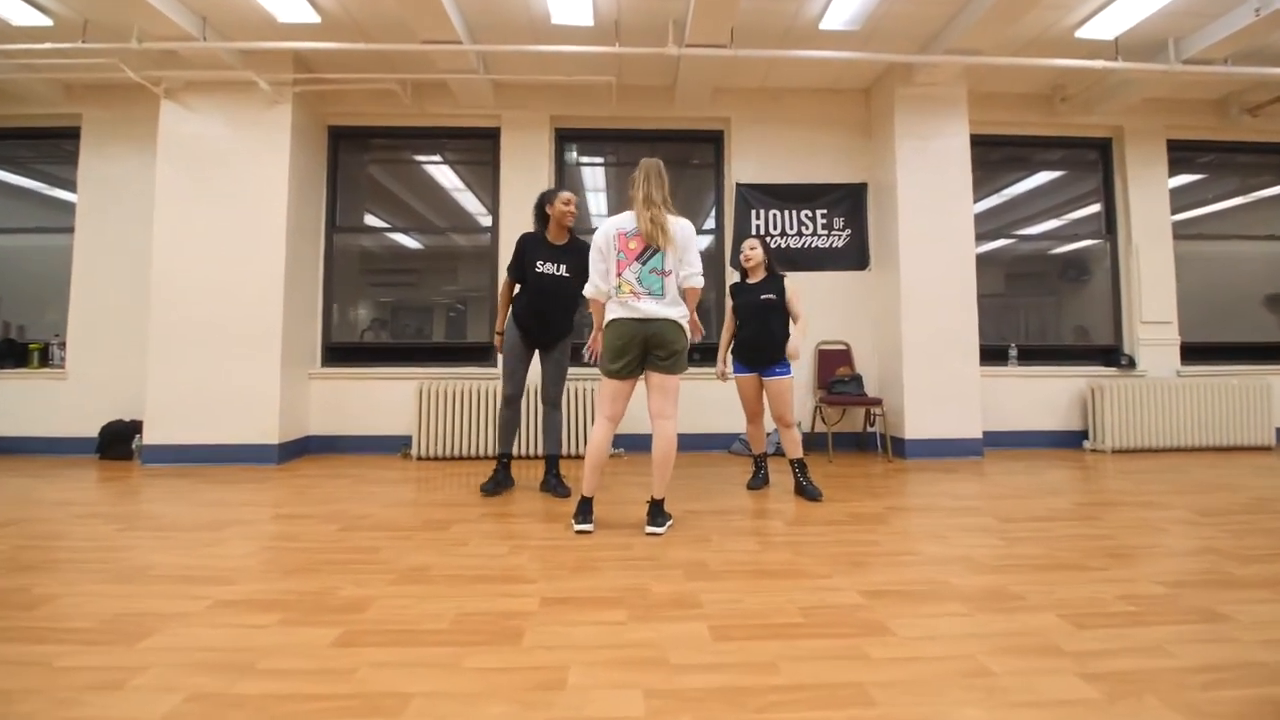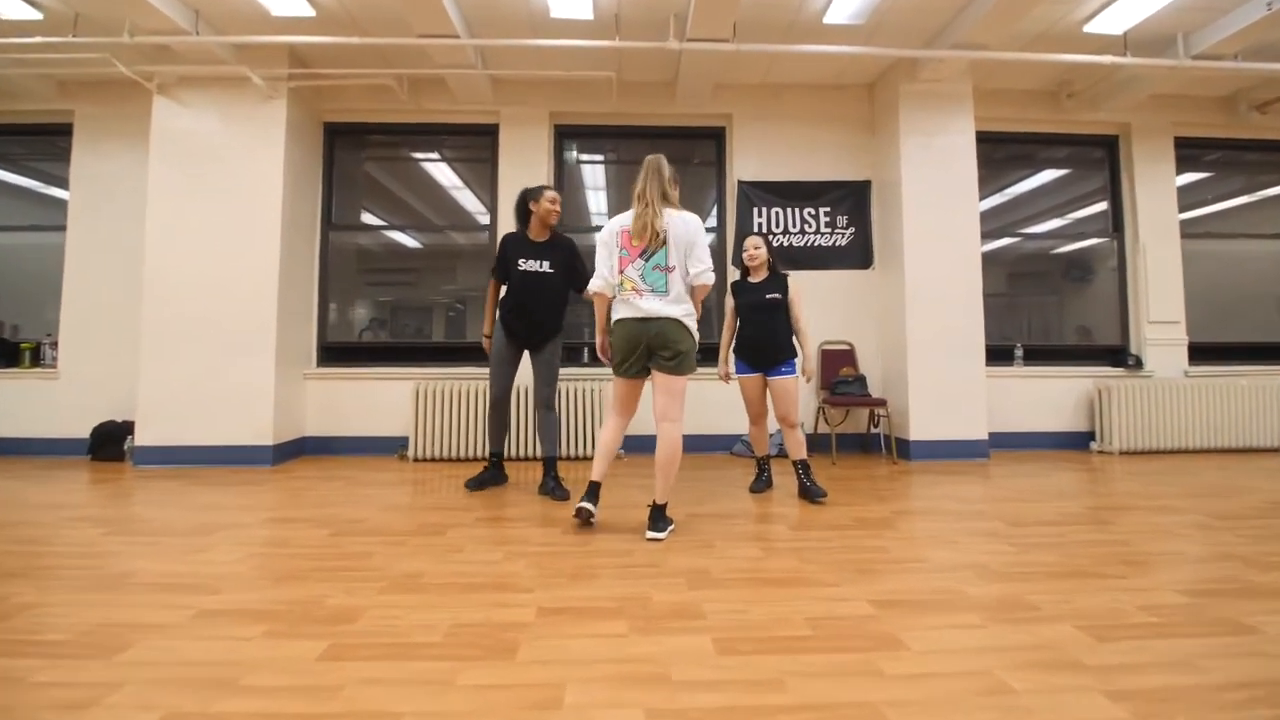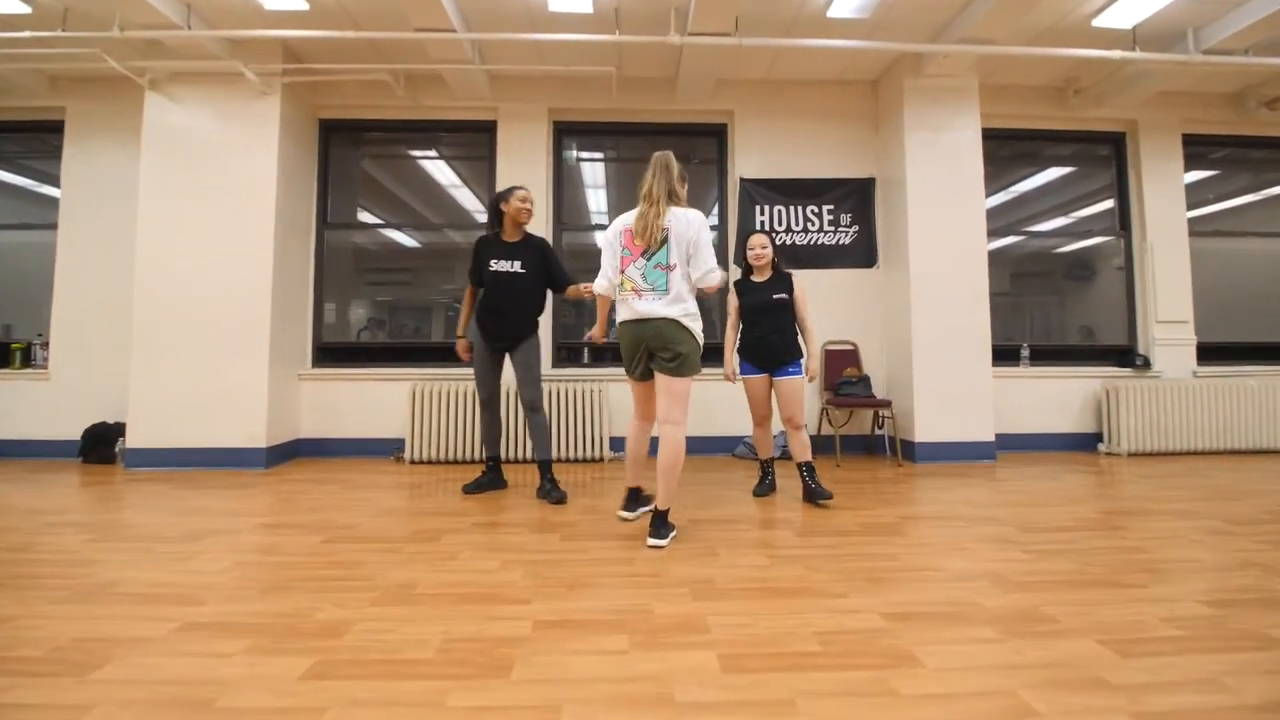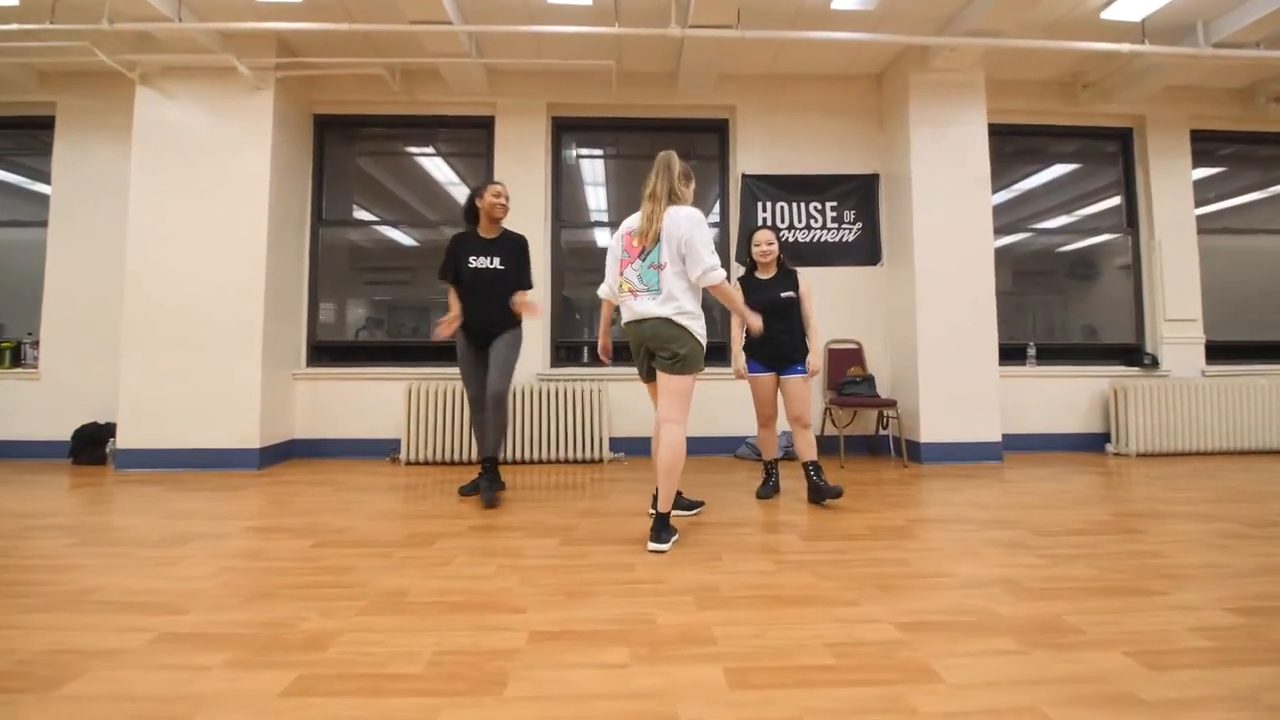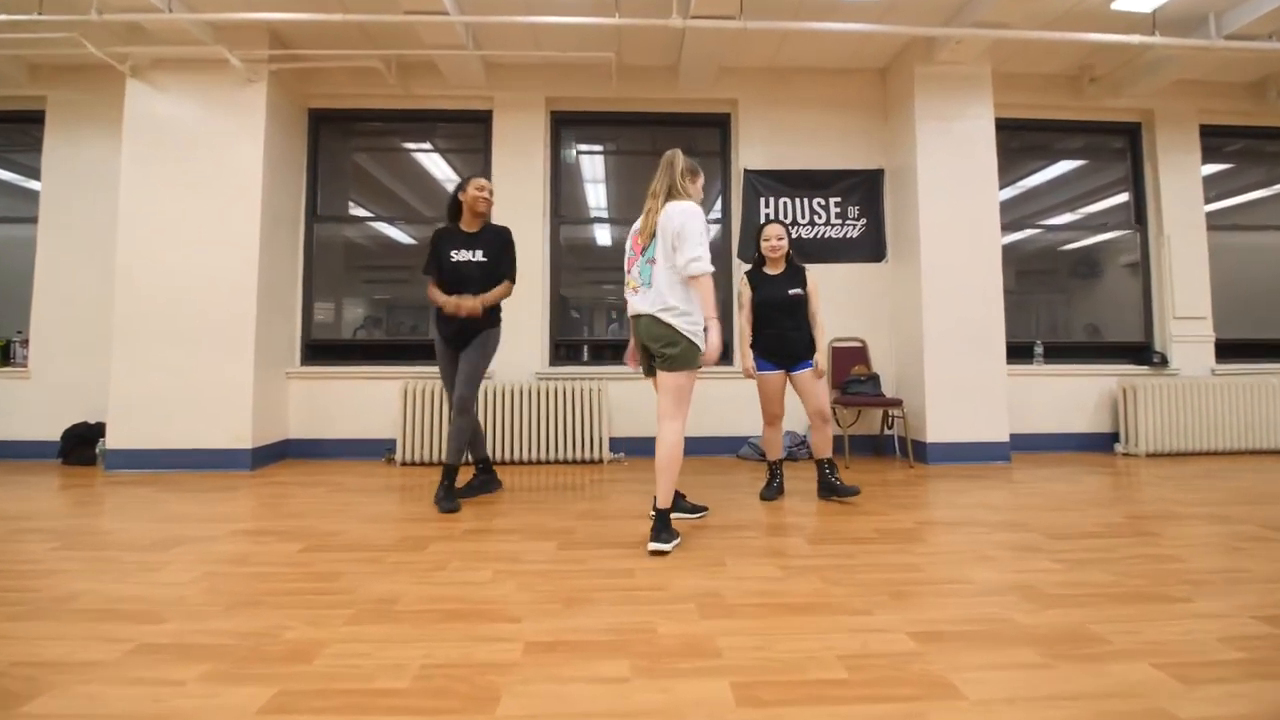
dt=0.2s
person 1, frame 1
left shoulder: (609, 229)
right shoulder: (682, 227)
left elbow: (596, 290)
right elbow: (693, 282)
left wrist: (597, 332)
right wrist: (691, 316)
left hip: (622, 326)
right hip: (668, 326)
left knee: (607, 418)
right knee: (663, 418)
left ankle: (584, 508)
right ankle: (657, 511)
person 1, frame 2
left shoulder: (616, 225)
right shoulder: (688, 222)
left elbow: (601, 286)
right elbow: (703, 279)
left wrist: (602, 332)
right wrist: (693, 306)
left hip: (628, 325)
right hip: (673, 325)
left knee: (619, 413)
right knee: (668, 420)
left ankle: (591, 494)
right ankle: (658, 515)
person 1, frame 3
left shoulder: (621, 224)
right shoulder: (691, 219)
left elbow: (606, 285)
right elbow: (709, 280)
left wrist: (600, 323)
right wrist: (720, 277)
left hip: (632, 326)
right hip: (675, 327)
left knee: (643, 416)
right knee: (671, 423)
left ankle: (634, 497)
right ankle: (659, 521)
person 1, frame 4
left shoulder: (629, 225)
right shoulder: (688, 217)
left elbow: (611, 288)
right elbow: (710, 277)
left wrist: (604, 334)
right wrist: (745, 314)
left hip: (638, 326)
right hip: (677, 326)
left knee: (665, 419)
right knee: (672, 423)
left ankle: (666, 497)
right ankle: (661, 524)
person 1, frame 5
left shoulder: (645, 221)
right shoulder: (688, 211)
left elbow: (633, 283)
right elbow: (698, 270)
left wrist: (634, 339)
right wrist: (714, 327)
left hip: (644, 321)
right hip: (676, 322)
left knee: (670, 416)
right knee: (672, 420)
left ankle: (668, 497)
right ankle: (661, 525)
person 2, frame 1
left shoulder: (581, 250)
right shoulder: (528, 243)
right elbow: (508, 285)
right wrist: (499, 328)
left hip: (559, 335)
right hip: (520, 328)
left knee: (552, 400)
right knee: (511, 395)
left ankle: (552, 473)
right ankle: (503, 469)
person 2, frame 2
left shoulder: (565, 247)
right shoulder: (510, 242)
left elbow: (584, 286)
right elbow: (495, 286)
right wrist: (487, 331)
left hip: (546, 335)
right hip: (508, 330)
left knee: (545, 401)
right knee: (498, 397)
left ankle: (550, 475)
right ankle: (495, 466)
person 2, frame 3
left shoulder: (539, 248)
right shoulder: (484, 245)
left elbow: (563, 288)
right elbow: (472, 290)
left wrist: (582, 290)
right wrist: (462, 333)
left hip: (524, 335)
right hip: (486, 334)
left knee: (531, 401)
right knee: (488, 401)
left ankle: (546, 478)
right ankle: (493, 471)
person 2, frame 4
left shoulder: (516, 243)
right shoulder: (460, 242)
left elbow: (521, 290)
right elbow: (452, 288)
left wrist: (522, 304)
right wrist: (455, 312)
left hip: (505, 331)
right hip: (469, 333)
left knee: (497, 394)
right knee: (478, 403)
left ankle: (486, 471)
right ankle: (491, 473)
person 2, frame 5
left shoulder: (500, 236)
right shoulder: (442, 237)
left elbow: (507, 285)
right elbow: (432, 286)
left wrist: (478, 302)
right wrist: (449, 301)
left hip: (481, 331)
right hip: (449, 331)
left knee: (463, 401)
right knee: (460, 404)
left ankle: (447, 483)
right ankle: (486, 473)
person 3, frame 1
left shoulder: (780, 283)
right shoulder: (735, 289)
left elbow: (799, 317)
right elbow: (729, 327)
left wrist: (795, 339)
right wrist: (721, 360)
left hip: (776, 360)
right hip: (744, 360)
left knee: (785, 419)
right knee: (753, 417)
left ankle: (801, 477)
right ankle: (760, 469)
person 3, frame 2
left shoulder: (783, 282)
right shoulder: (736, 288)
left elbow: (797, 322)
right elbow: (729, 326)
left wrist: (807, 356)
right wrist: (722, 360)
left hip: (782, 360)
right hip: (747, 361)
left knee: (789, 420)
right knee: (756, 418)
left ankle: (805, 479)
right ankle: (763, 471)
person 3, frame 3
left shoulder: (788, 282)
right shoulder: (739, 287)
left elbow: (803, 321)
right elbow: (732, 326)
left wrist: (812, 356)
right wrist: (728, 360)
left hip: (788, 360)
right hip: (752, 361)
left knee: (795, 421)
right knee: (760, 419)
left ankle: (810, 481)
right ankle: (766, 475)
person 3, frame 4
left shoulder: (794, 278)
right shoulder: (743, 284)
left elbow: (808, 319)
right elbow: (737, 323)
left wrist: (814, 351)
right wrist: (738, 357)
left hip: (795, 358)
right hip: (760, 360)
left knee: (801, 420)
right knee: (766, 419)
left ankle: (815, 480)
right ankle: (770, 477)
person 3, frame 5
left shoulder: (802, 275)
right shoulder: (750, 279)
left elbow: (814, 316)
right elbow: (745, 320)
left wrist: (820, 352)
right wrist: (746, 355)
left hip: (803, 355)
right hip: (768, 357)
left knee: (821, 413)
right knee: (772, 418)
left ankle: (828, 477)
right ankle: (774, 477)
